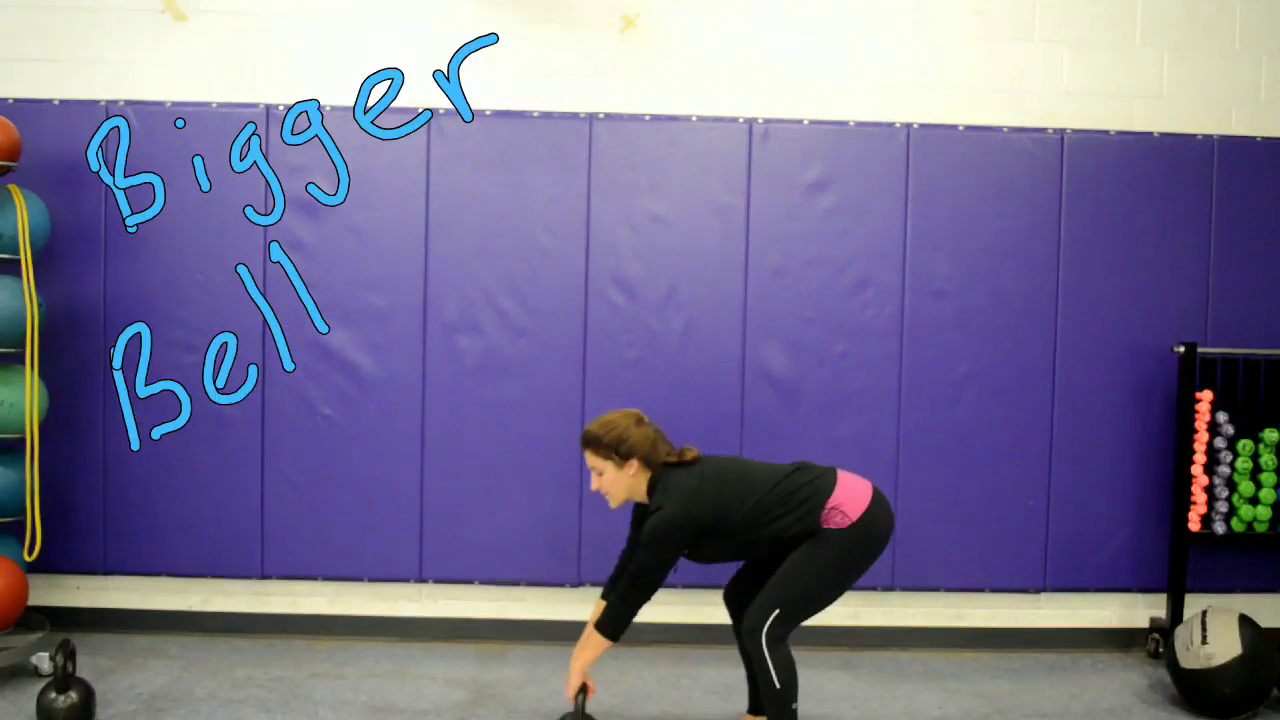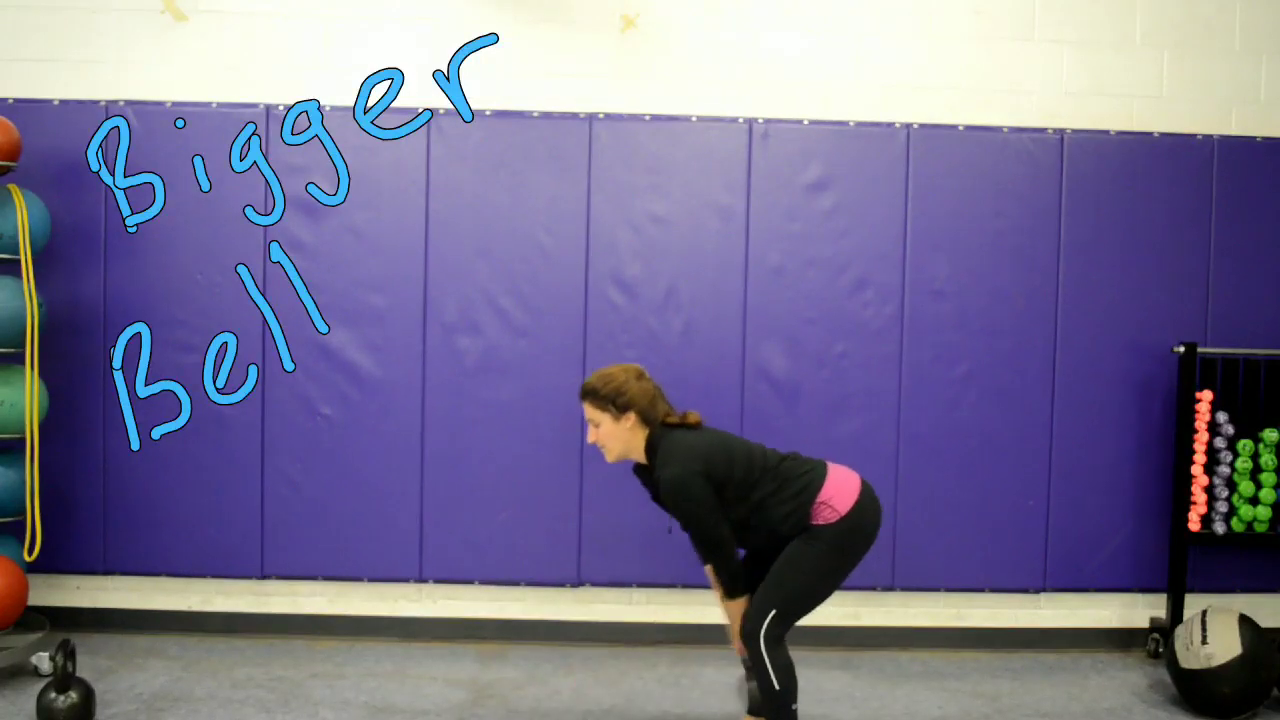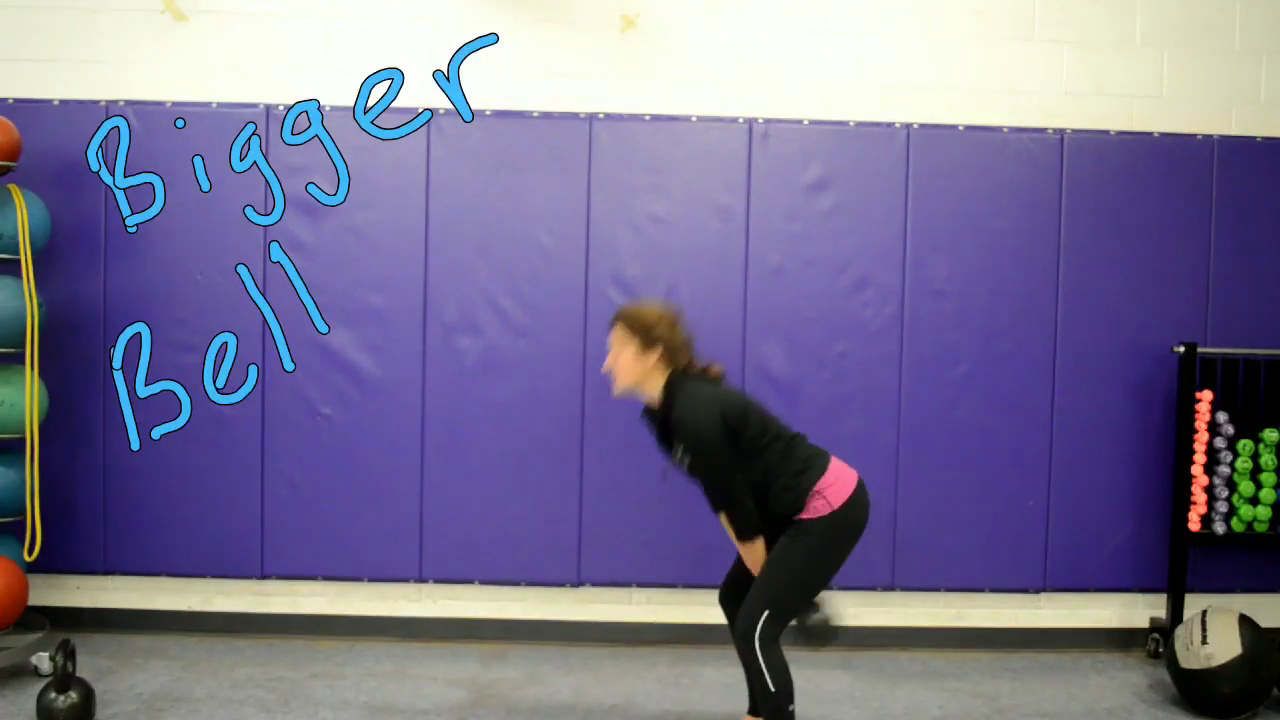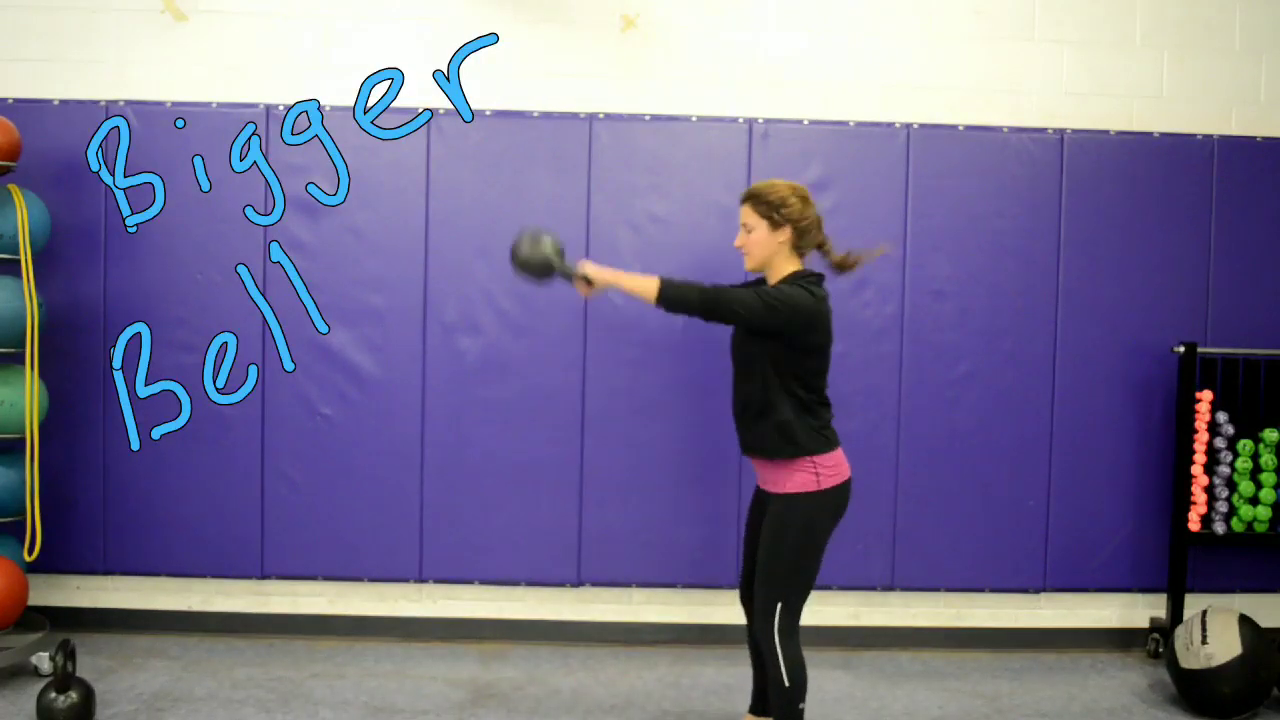
dt=0.5s
person 1, frame 1
left shoulder: (675, 509)
right shoulder: (662, 489)
left elbow: (632, 595)
right elbow: (624, 578)
left wrist: (581, 664)
right wrist: (579, 654)
left hip: (853, 520)
right hip: (827, 513)
left knee: (762, 627)
right knee: (741, 599)
person 1, frame 2
left shoulder: (678, 471)
right shoulder: (665, 453)
left elbow: (720, 551)
right elbow: (713, 545)
left wrist: (739, 629)
right wrist: (738, 622)
left hip: (841, 514)
right hip: (820, 506)
left knee: (761, 626)
right knee: (748, 604)
person 1, frame 3
left shoulder: (696, 414)
right shoulder: (671, 408)
left elbow: (734, 499)
right elbow: (725, 496)
left wrist: (763, 570)
right wrist: (761, 568)
left hip: (830, 508)
right hip: (806, 504)
left knee: (756, 628)
right knee: (735, 598)
person 1, frame 4
left shoulder: (798, 304)
right shoulder: (775, 294)
left elbow: (706, 301)
right elbow: (710, 301)
left wrist: (608, 276)
right wrist: (610, 278)
left hip: (808, 484)
right hip: (778, 480)
left knee: (778, 619)
right knee: (758, 602)
